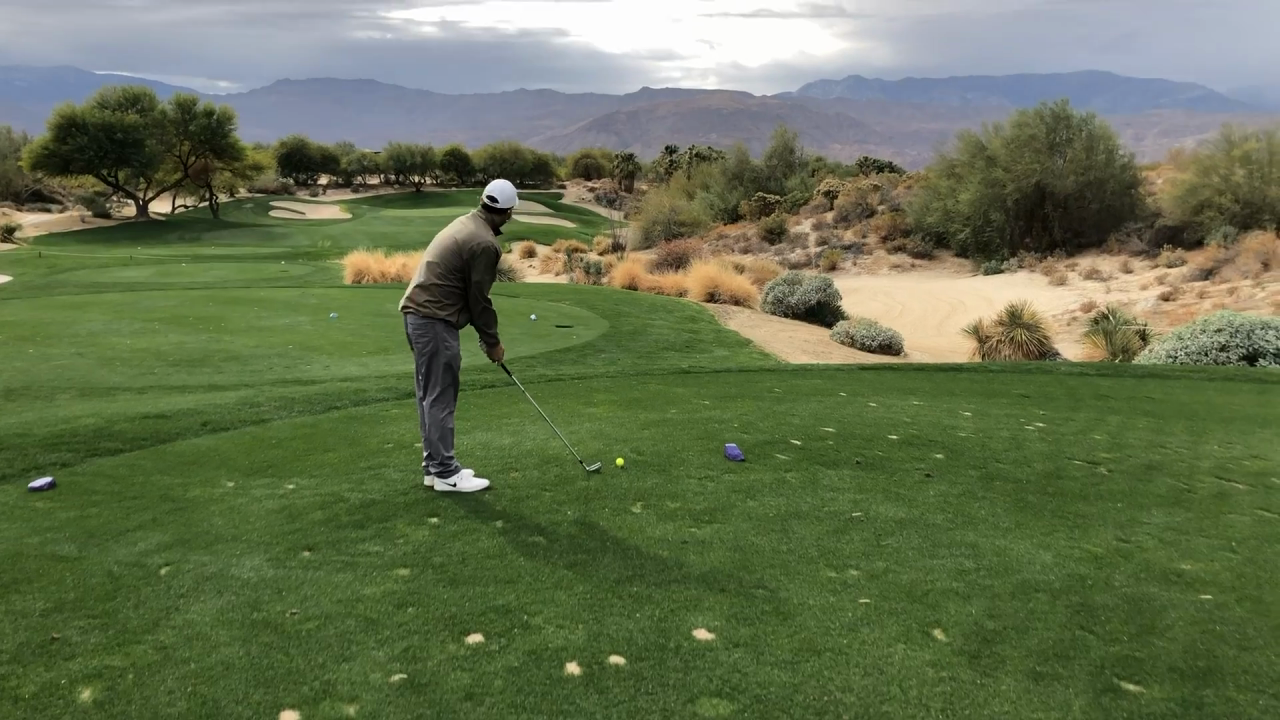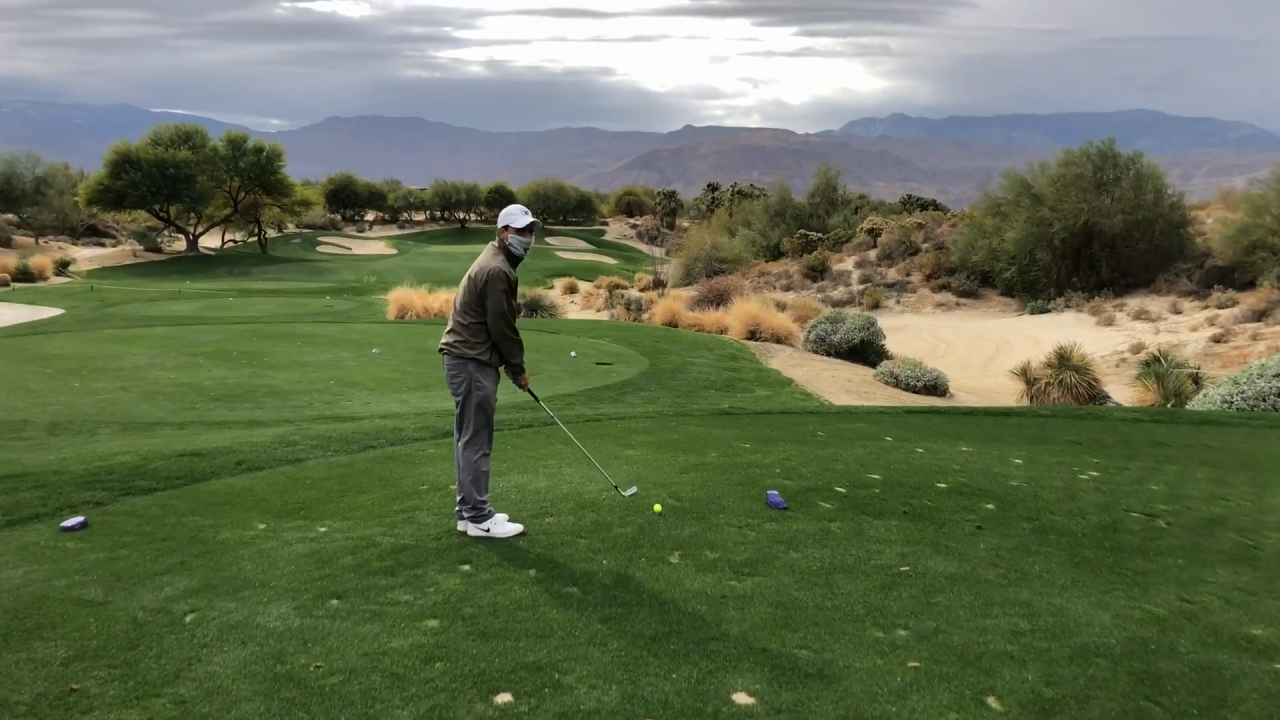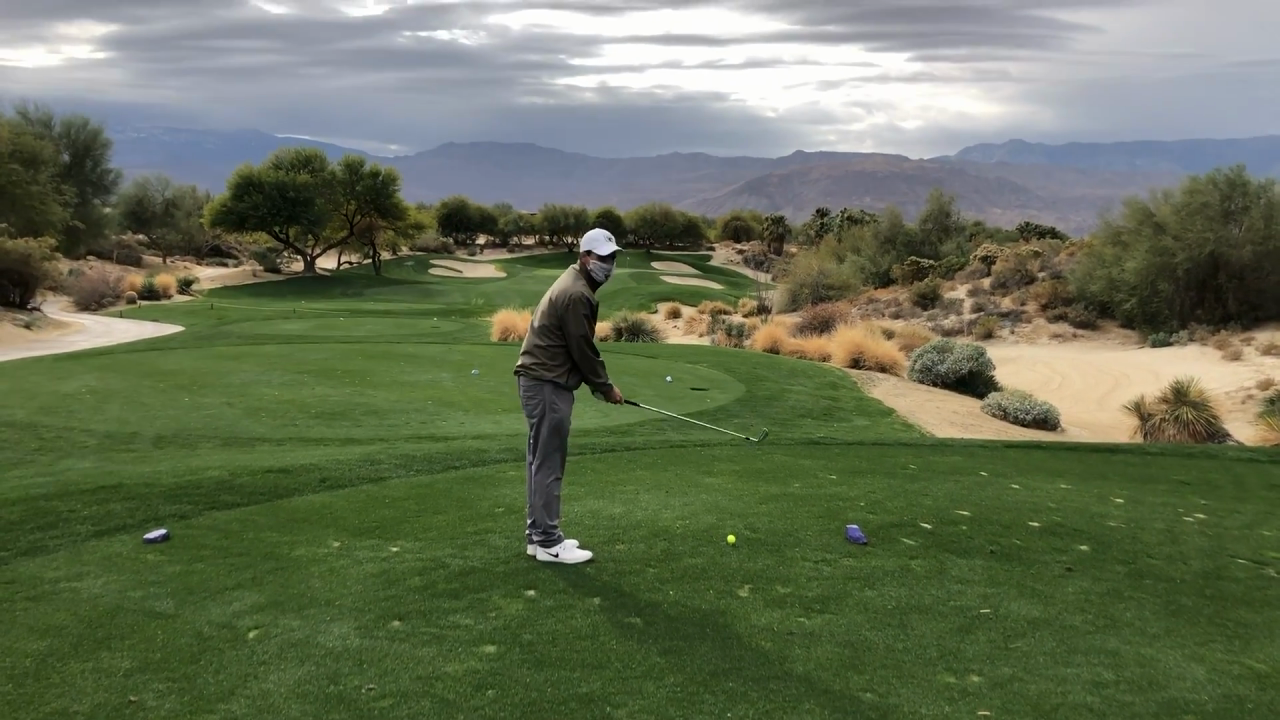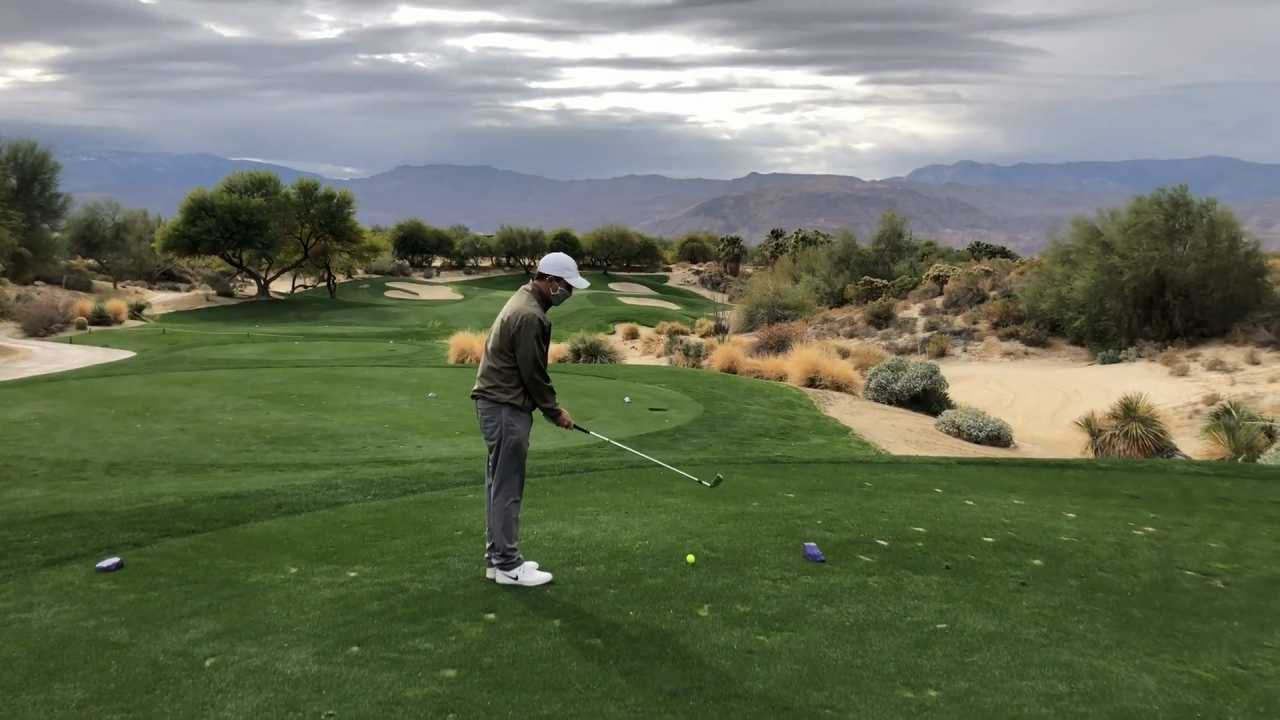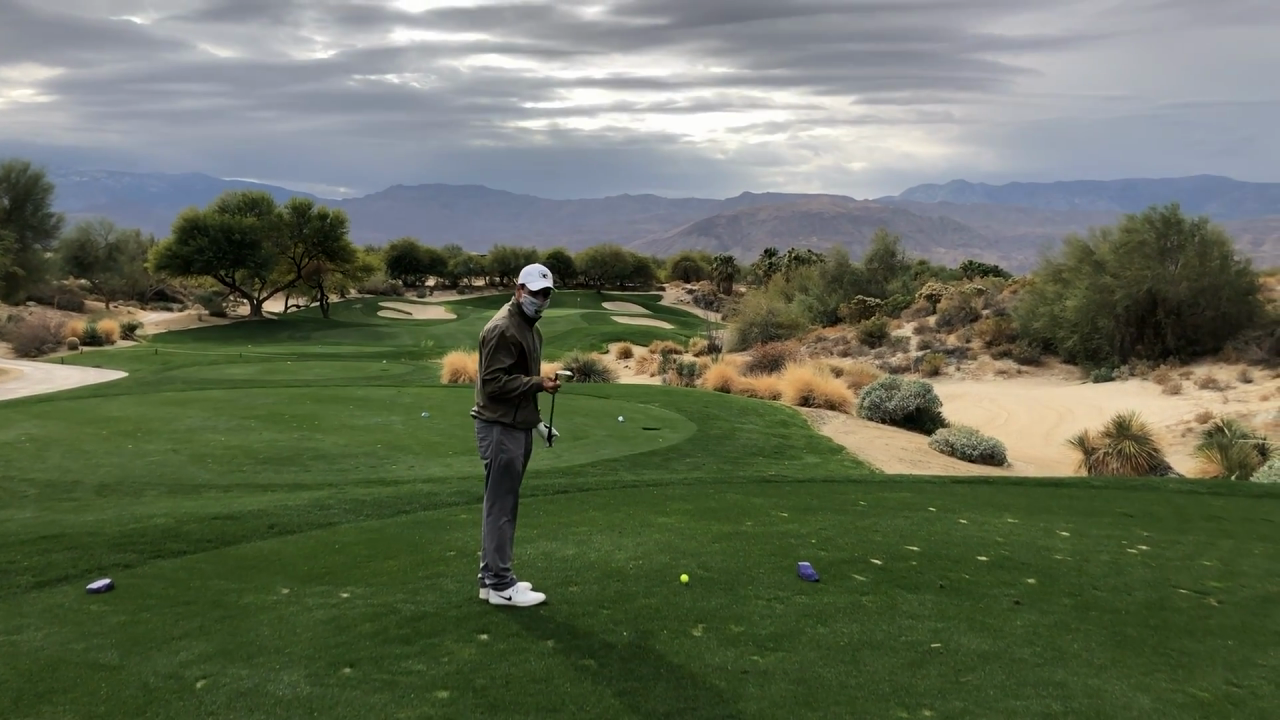
dt=1s
person 1, frame 1
left shoulder: (466, 222)
right shoulder: (485, 243)
right elbow: (478, 297)
left wrist: (486, 335)
right wrist: (492, 341)
left hip: (419, 313)
right hip: (435, 320)
left knee: (431, 395)
right knee: (441, 398)
left ankle: (435, 465)
right ankle: (444, 473)
person 1, frame 2
left shoulder: (495, 262)
right shoulder: (497, 271)
right elbow: (501, 328)
left wrist: (511, 366)
right wrist: (518, 369)
left hip: (467, 358)
right hip: (472, 362)
left knee: (469, 438)
right knee: (476, 441)
left ankle: (469, 509)
right ankle: (478, 518)
person 1, frame 3
left shoulder: (574, 284)
right shoulder: (579, 294)
right elbow: (583, 350)
left wrist: (597, 383)
right wrist: (606, 386)
left hip: (542, 381)
right hip: (548, 385)
left knee: (541, 461)
right knee: (549, 464)
left ankle: (539, 534)
right ankle: (548, 543)
person 1, frame 4
left shoulder: (523, 301)
right shoulder: (531, 316)
right elbow: (533, 373)
left wrist: (549, 407)
right wrist: (554, 410)
left hip: (499, 402)
right hip: (505, 407)
left knee: (500, 483)
right knee: (508, 485)
left ankle: (498, 556)
right ankle: (507, 565)
person 1, frame 5
left shoulder: (530, 328)
right shoulder: (501, 328)
right elbow: (494, 383)
left wrist: (537, 419)
right wrist: (538, 383)
left hip: (517, 425)
right hip: (500, 427)
left knee: (502, 503)
right knee: (501, 504)
left ankle: (492, 576)
right ankle: (500, 585)
